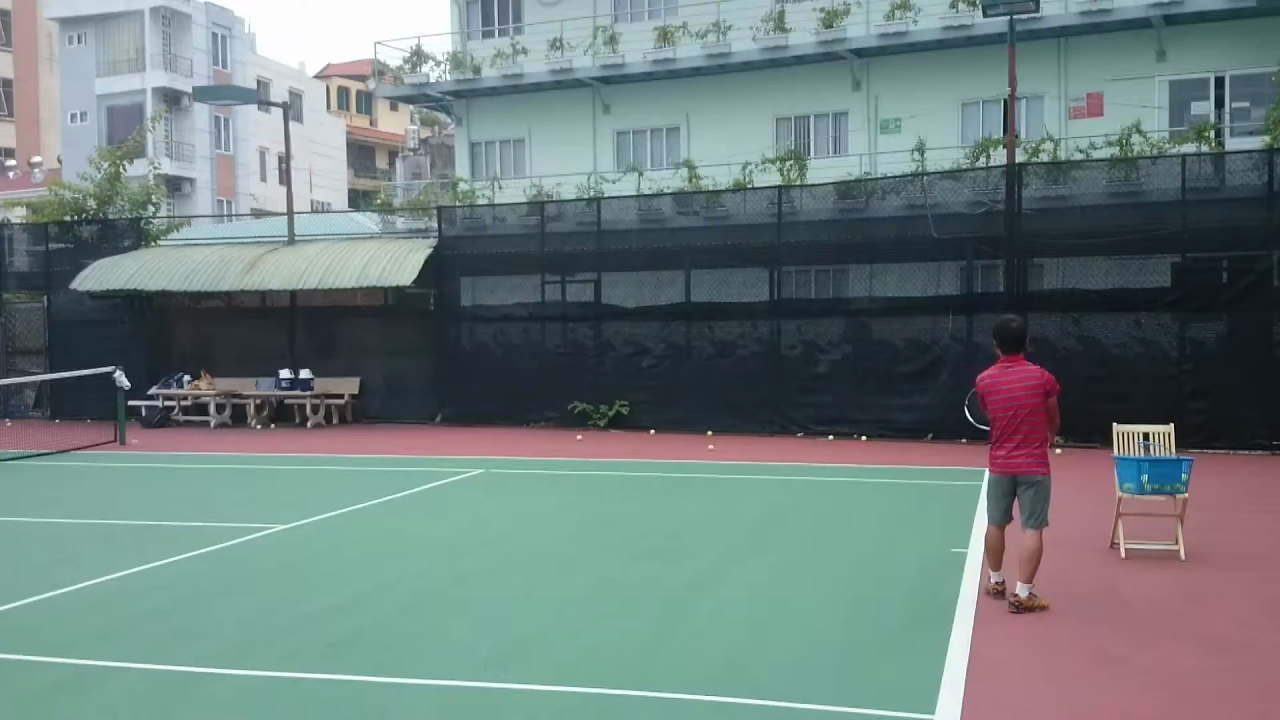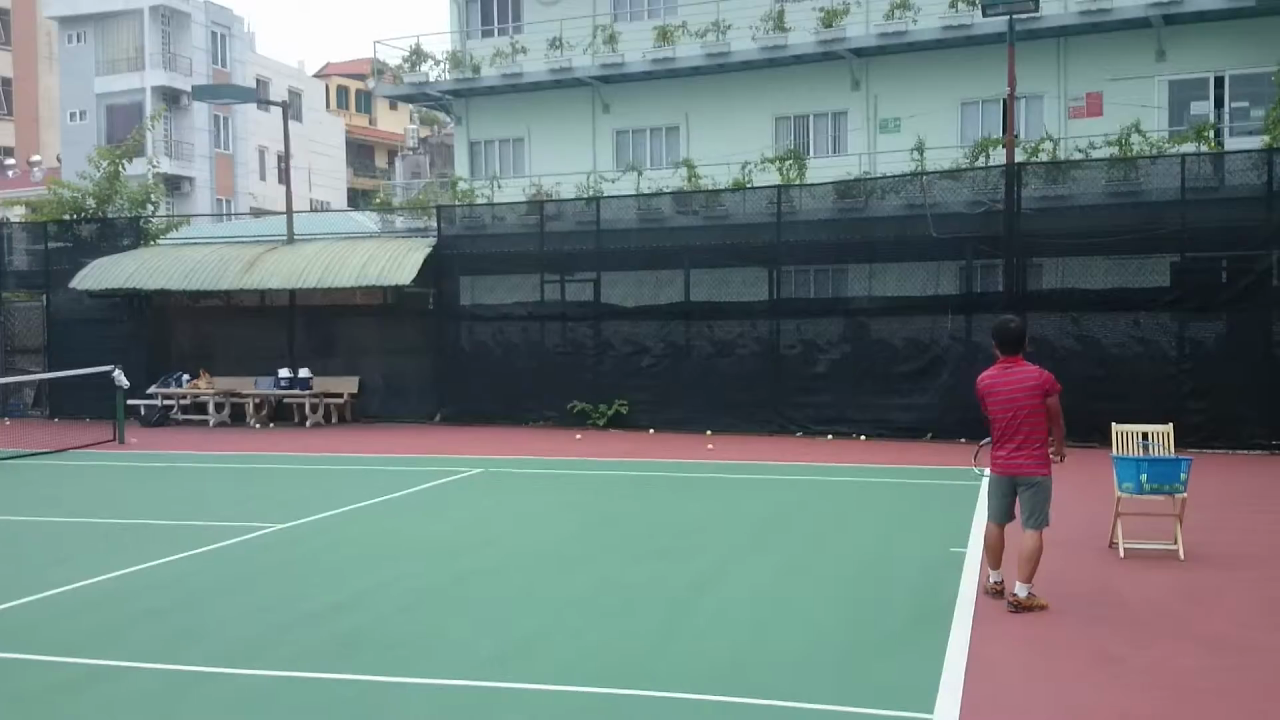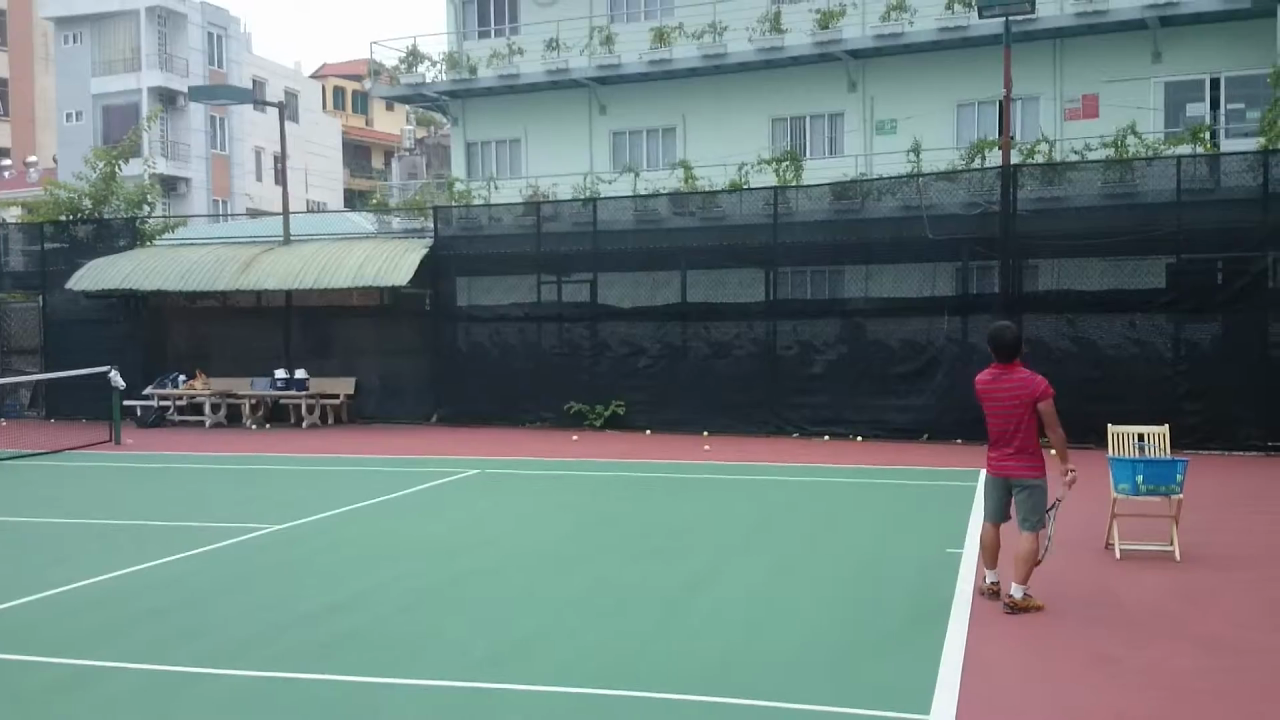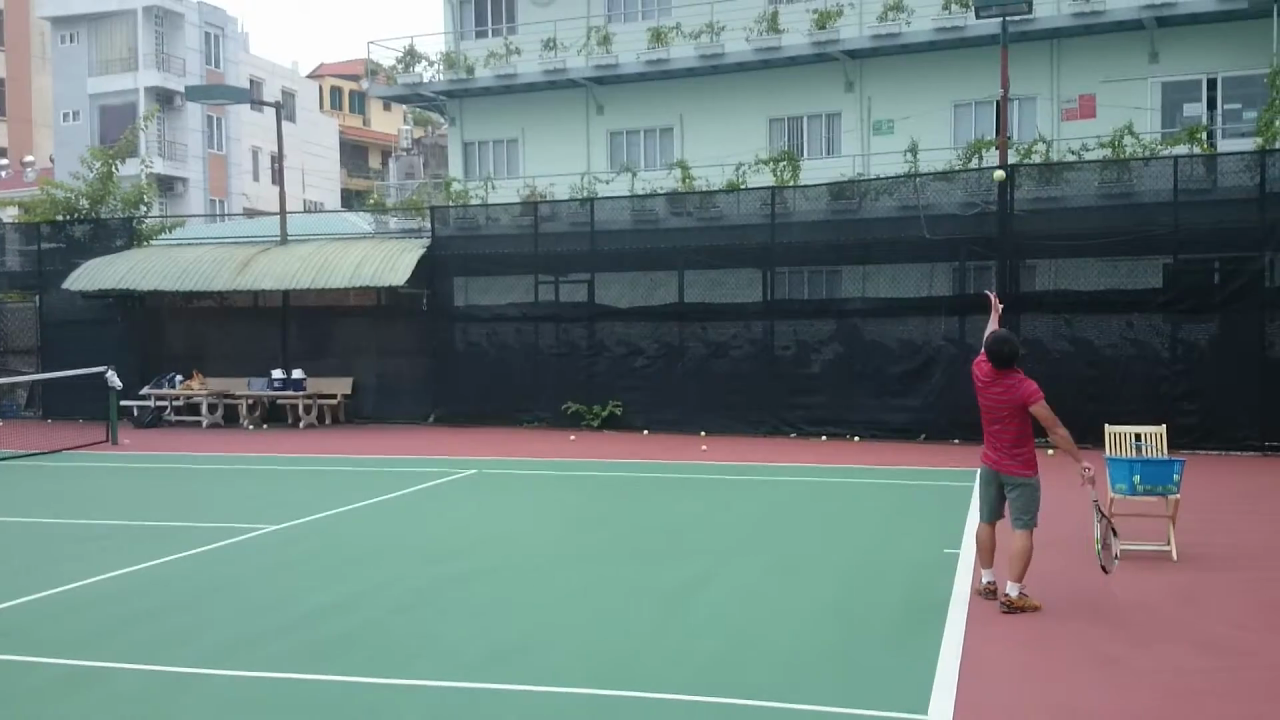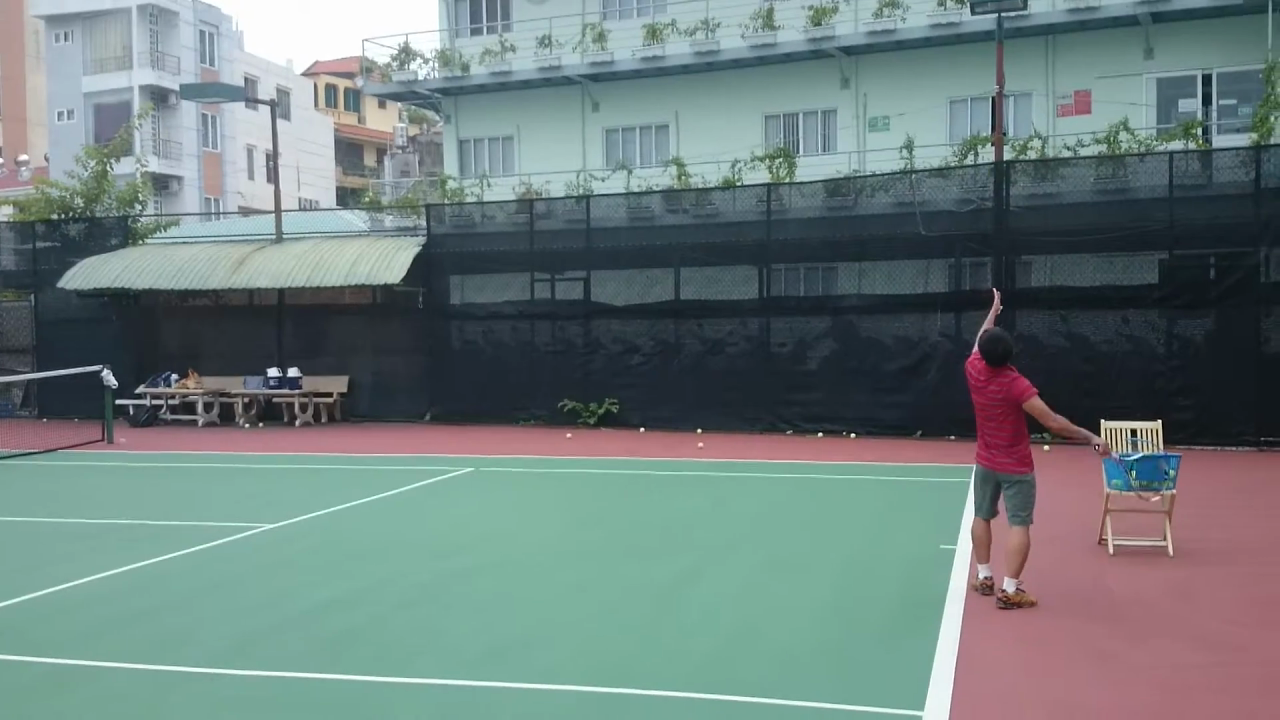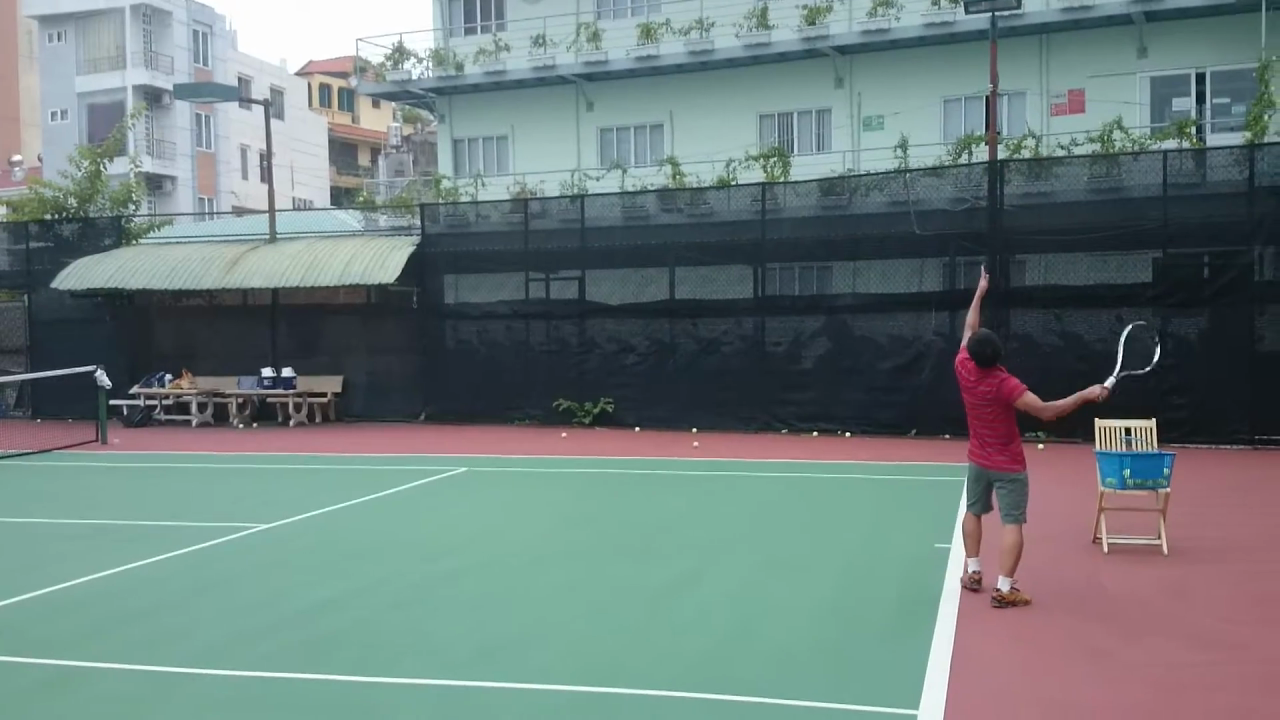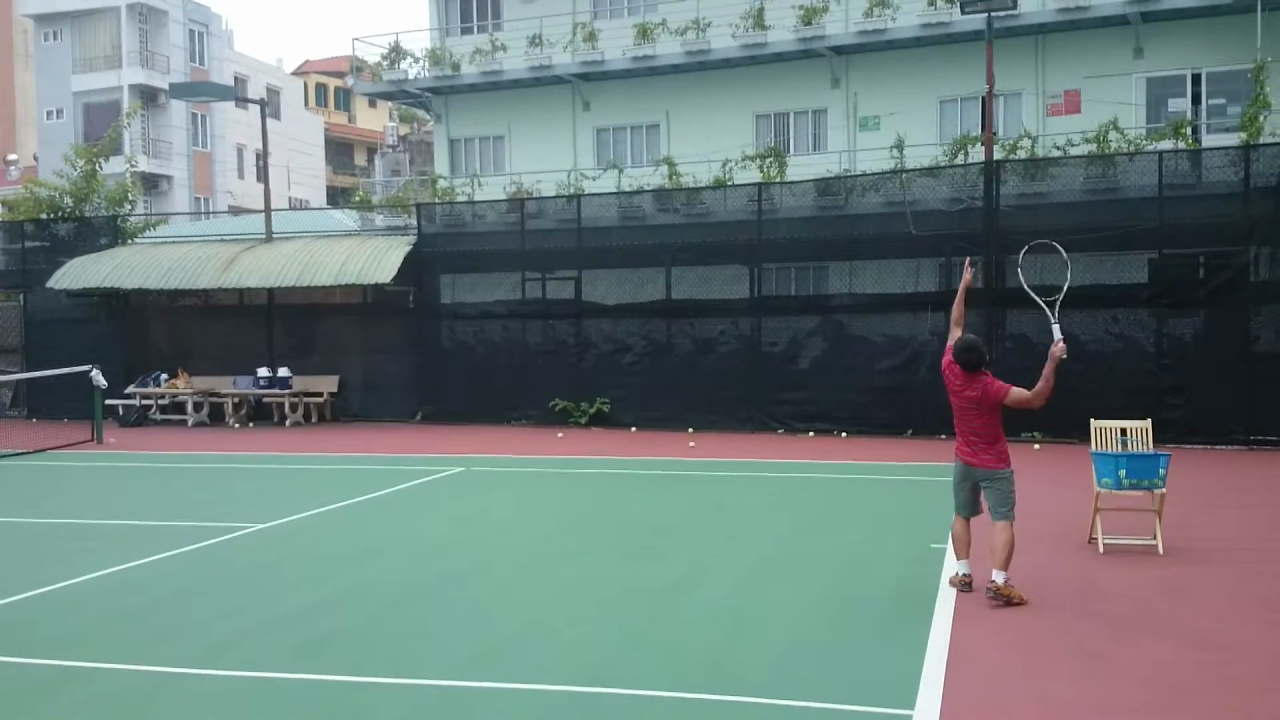
dt=0.2s
person 1, frame 1
left shoulder: (984, 380)
right shoulder: (1042, 378)
right elbow: (1053, 424)
left hip: (1000, 466)
right hip: (1034, 467)
left knee: (996, 524)
right knee: (1032, 529)
left ankle: (995, 583)
right ankle: (1022, 595)
person 1, frame 2
left shoulder: (984, 381)
right shoulder: (1042, 378)
right elbow: (1057, 424)
right wrist: (1058, 450)
left hip: (1001, 466)
right hip: (1035, 467)
left knee: (995, 523)
right knee: (1032, 529)
left ankle: (995, 582)
right ankle: (1021, 594)
person 1, frame 3
left shoulder: (982, 381)
right shoulder: (1035, 384)
right elbow: (1054, 429)
right wrist: (1066, 463)
left hip: (996, 468)
right hip: (1028, 471)
left knee: (992, 523)
right knee: (1028, 531)
left ankle: (991, 582)
right ankle: (1017, 595)
person 1, frame 4
left shoulder: (979, 372)
right shoulder: (1025, 389)
left elbow: (987, 341)
right elbow: (1055, 429)
left wrist: (994, 313)
right wrist: (1081, 461)
left hip: (990, 466)
right hip: (1021, 470)
left knee: (987, 522)
right knee: (1022, 529)
left ankle: (987, 582)
right ankle: (1013, 594)
person 1, frame 5
left shoulder: (974, 371)
right shoulder: (1017, 386)
left elbow: (980, 339)
right elbow: (1052, 421)
left wrist: (993, 310)
right wrist: (1090, 438)
left hip: (985, 463)
right hip: (1016, 468)
left knee: (981, 518)
right knee: (1018, 525)
left ankle: (984, 578)
right ankle: (1009, 590)
person 1, frame 6
left shoulder: (963, 370)
right shoulder: (1006, 386)
left elbow: (969, 329)
right elbow: (1047, 411)
left wrist: (980, 292)
right wrist: (1087, 394)
left hip: (978, 462)
right hip: (1009, 466)
left knee: (973, 513)
right knee: (1012, 523)
left ankle: (973, 572)
right ankle: (1004, 588)
person 1, frame 7
left shoulder: (951, 373)
right shoulder: (994, 389)
left elbow: (955, 325)
right elbow: (1037, 399)
left wrist: (963, 285)
right wrist: (1052, 362)
left hip: (965, 463)
right hip: (996, 467)
left knee: (962, 517)
right knee: (1003, 522)
left ankle: (962, 573)
right ankle: (998, 582)
